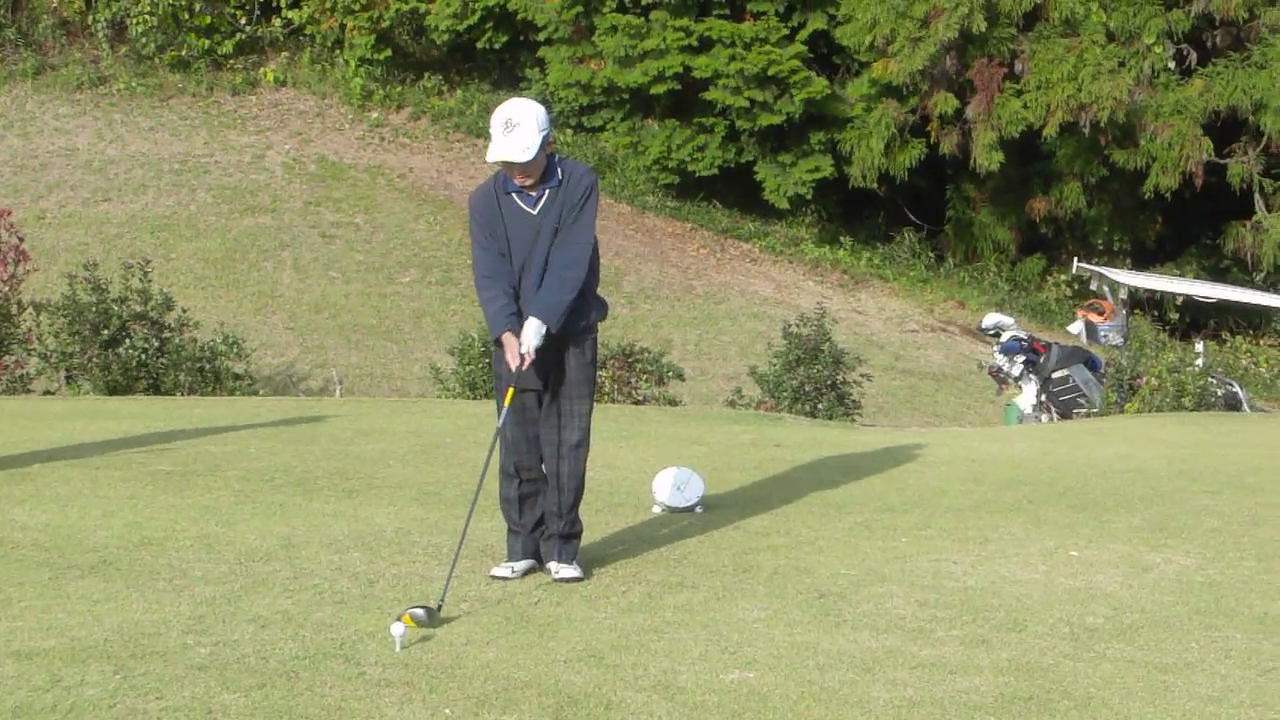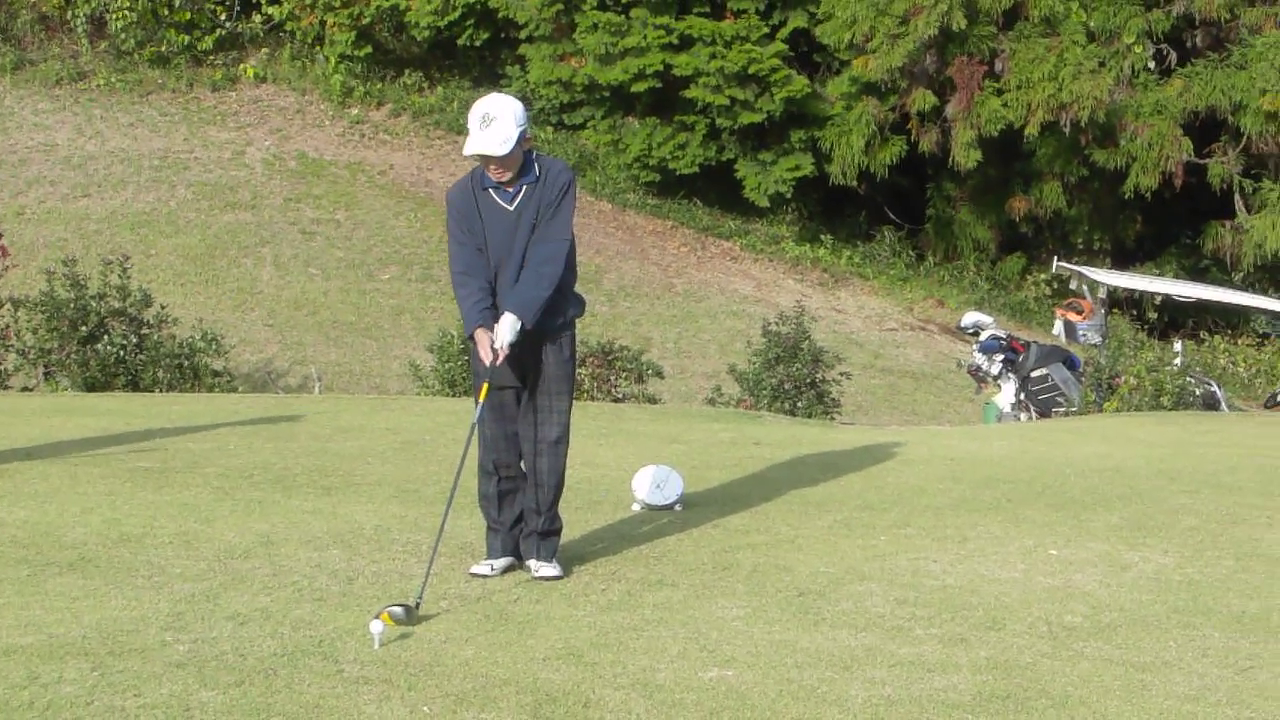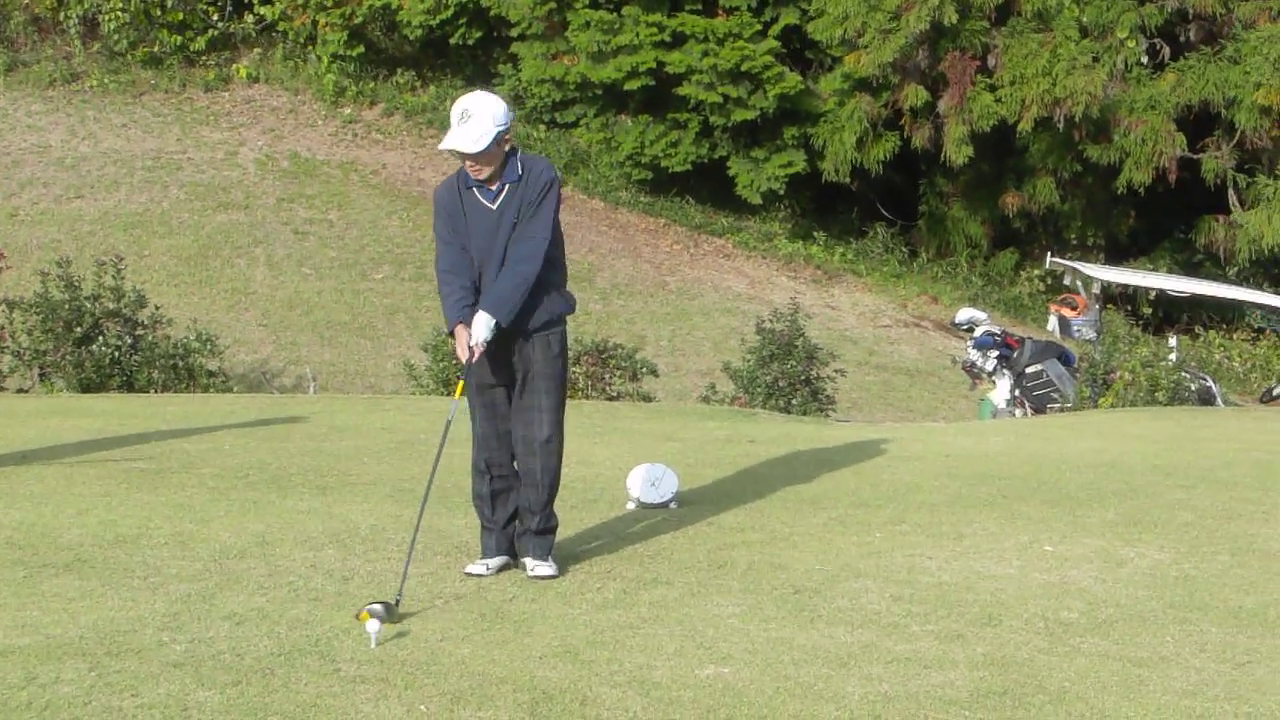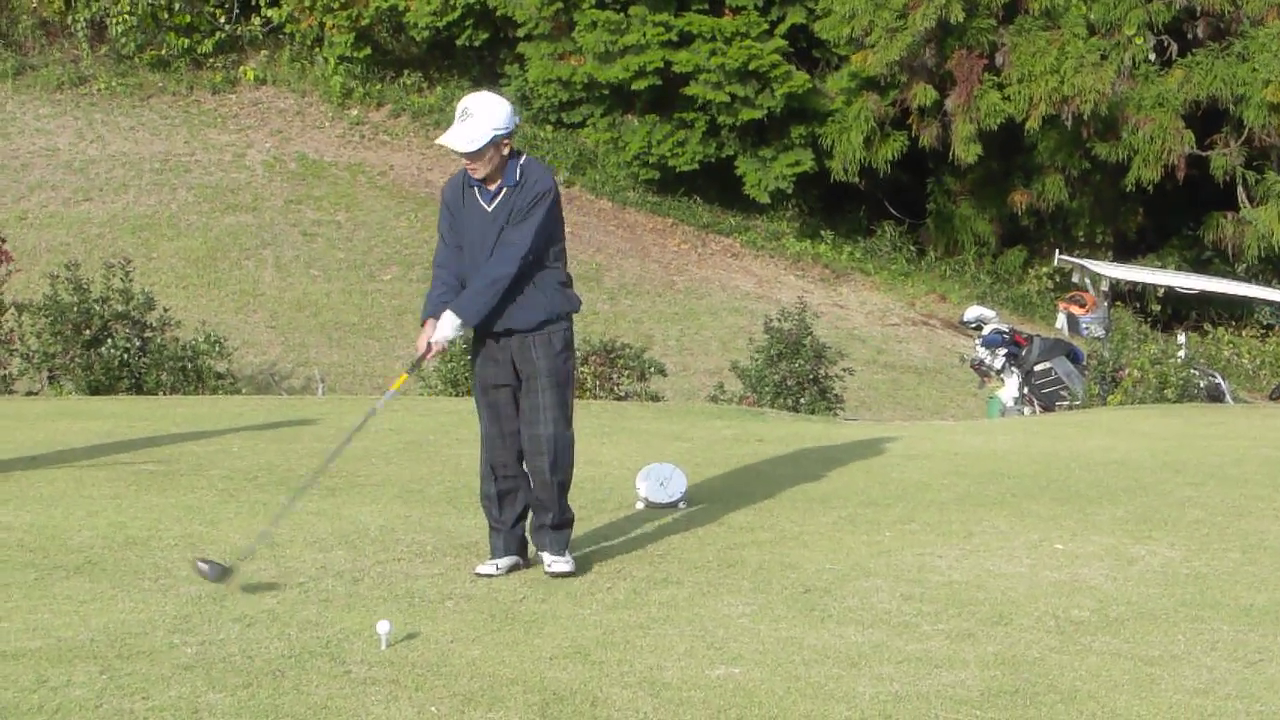
dt=0.2s
person 1, frame 1
left shoulder: (579, 183)
right shoulder: (485, 199)
left elbow: (571, 262)
right elbow: (490, 274)
left wrist: (540, 323)
right wrist: (507, 332)
left hip: (572, 335)
right hip: (514, 338)
left knee: (567, 446)
right knee: (518, 448)
left ankle: (560, 547)
right ankle: (523, 546)
person 1, frame 2
left shoulder: (556, 179)
right shoulder: (463, 195)
left elbow: (548, 259)
right elbow: (466, 269)
left wrist: (514, 318)
right wrist: (480, 328)
left hip: (549, 332)
right hip: (491, 334)
left knee: (546, 443)
right knee: (497, 446)
left ankle: (540, 545)
right ankle: (502, 544)
person 1, frame 3
left shoulder: (540, 179)
right shoulder: (449, 194)
left elbow: (527, 259)
right elbow: (452, 267)
left wrist: (489, 317)
right wrist: (461, 324)
left hip: (539, 329)
right hip: (481, 334)
left knee: (539, 441)
right knee: (491, 445)
left ankle: (536, 544)
right ankle: (497, 543)
person 1, frame 4
left shoulder: (537, 185)
right shoulder: (455, 191)
left elbow: (507, 264)
right elbow: (449, 262)
left wrist: (454, 319)
right wrist: (433, 318)
left hip: (543, 330)
right hip: (489, 334)
left knee: (546, 438)
right knee: (498, 445)
left ankle: (552, 538)
right ankle: (507, 544)
